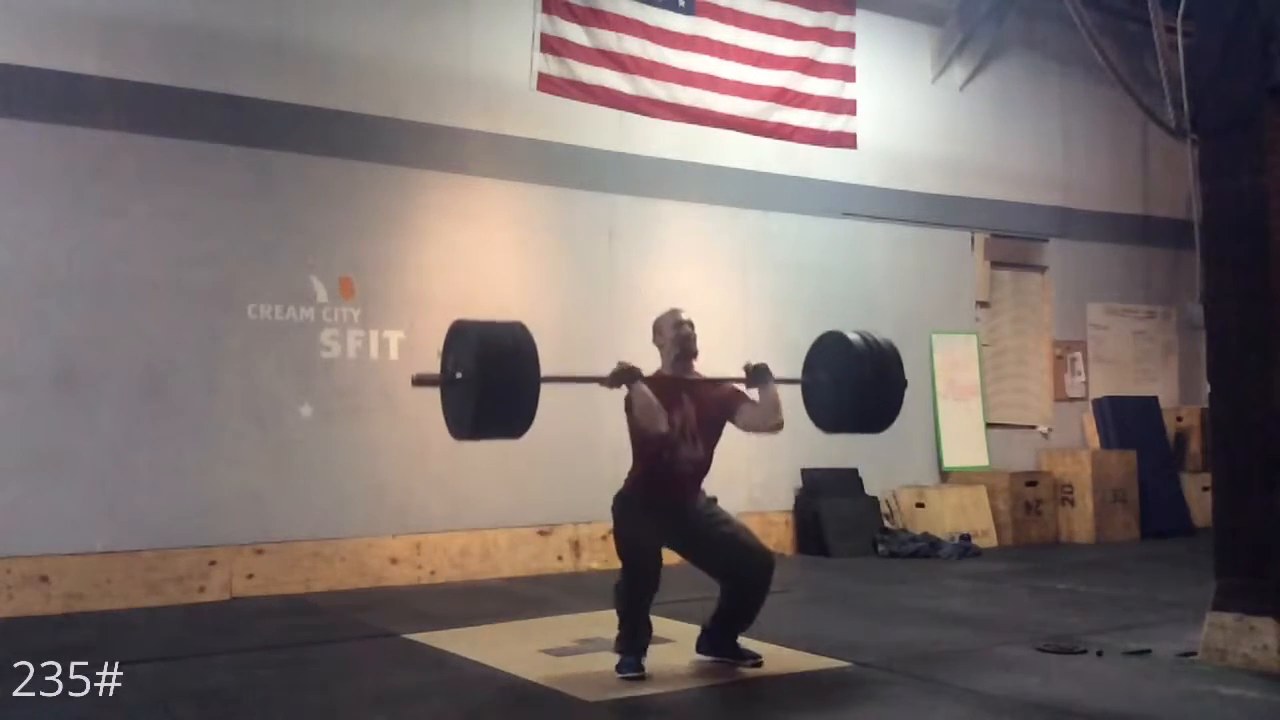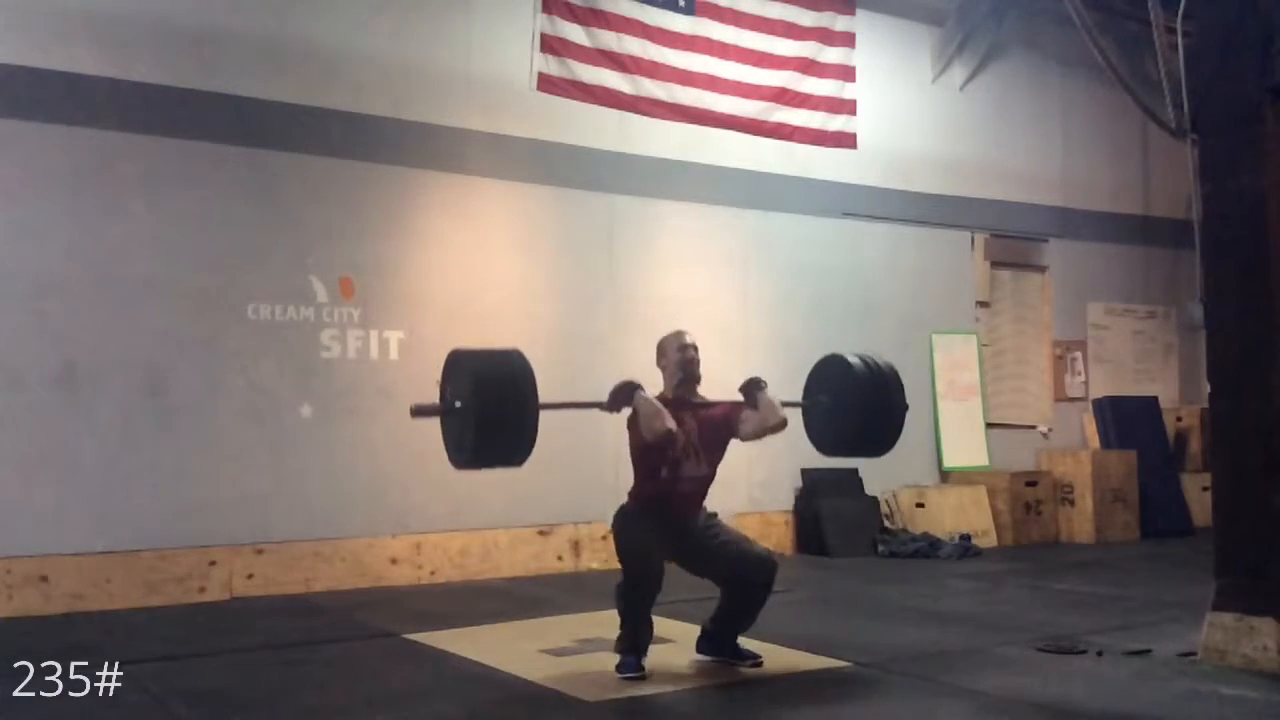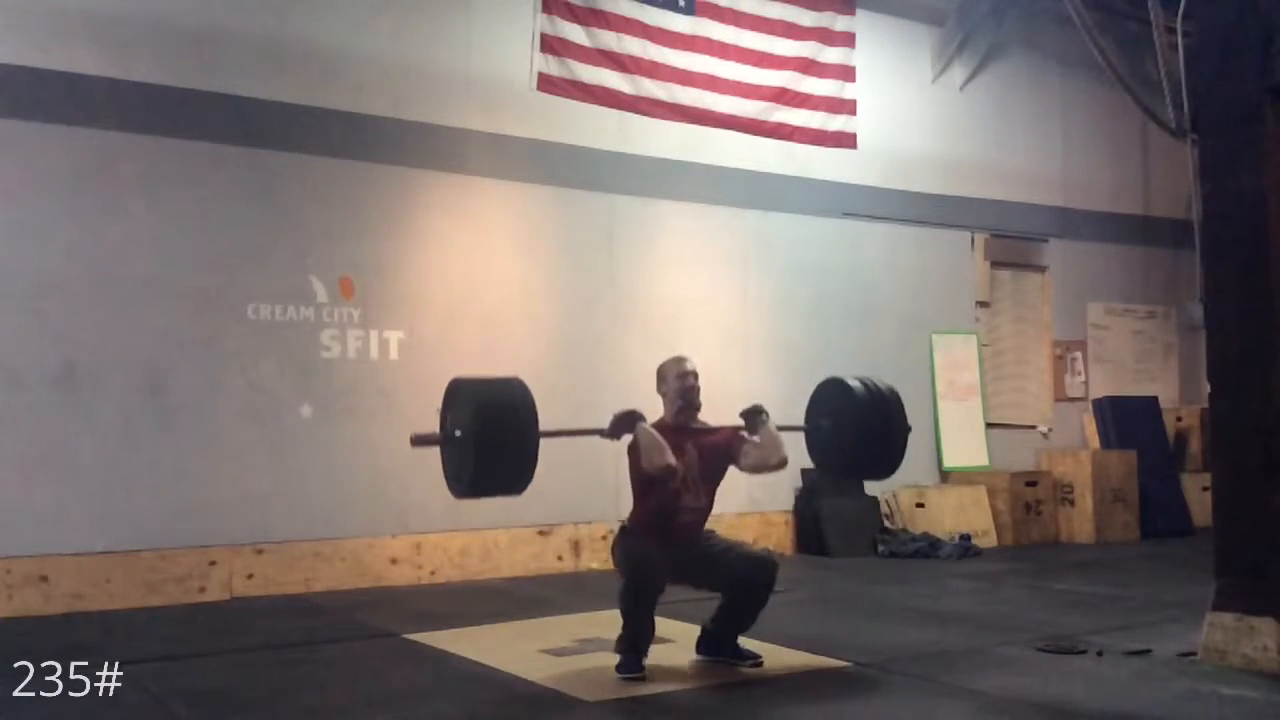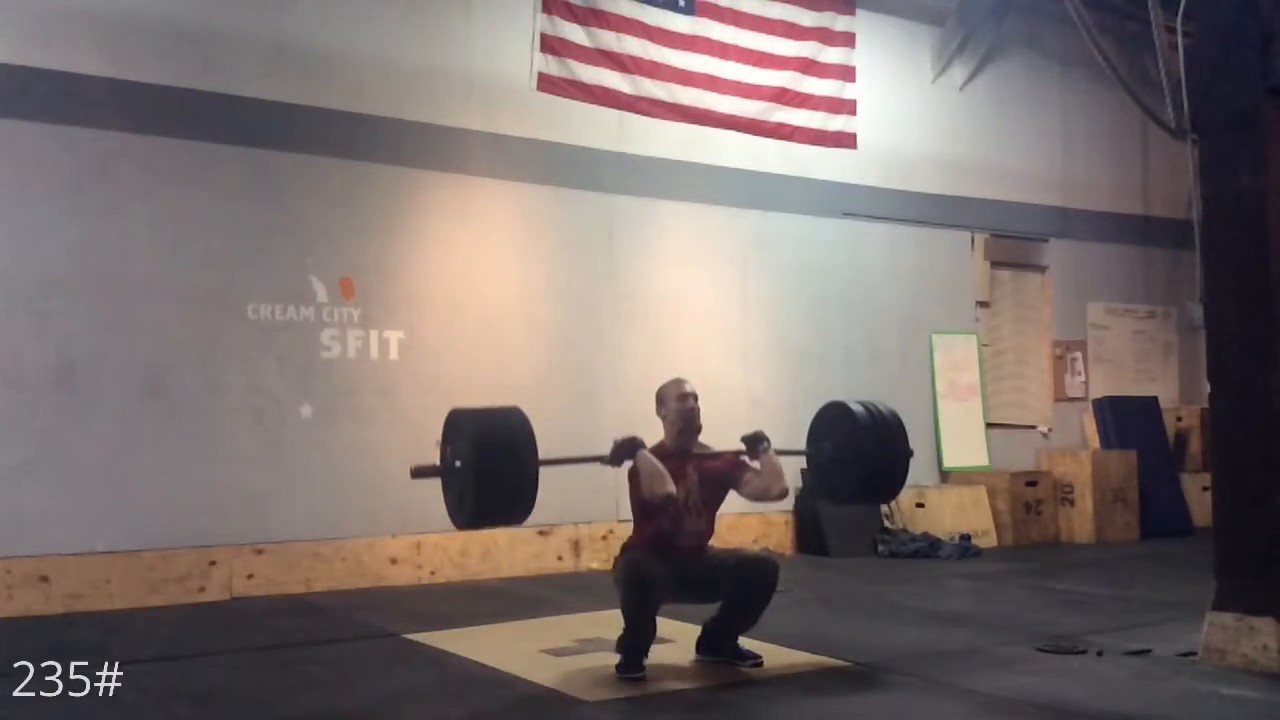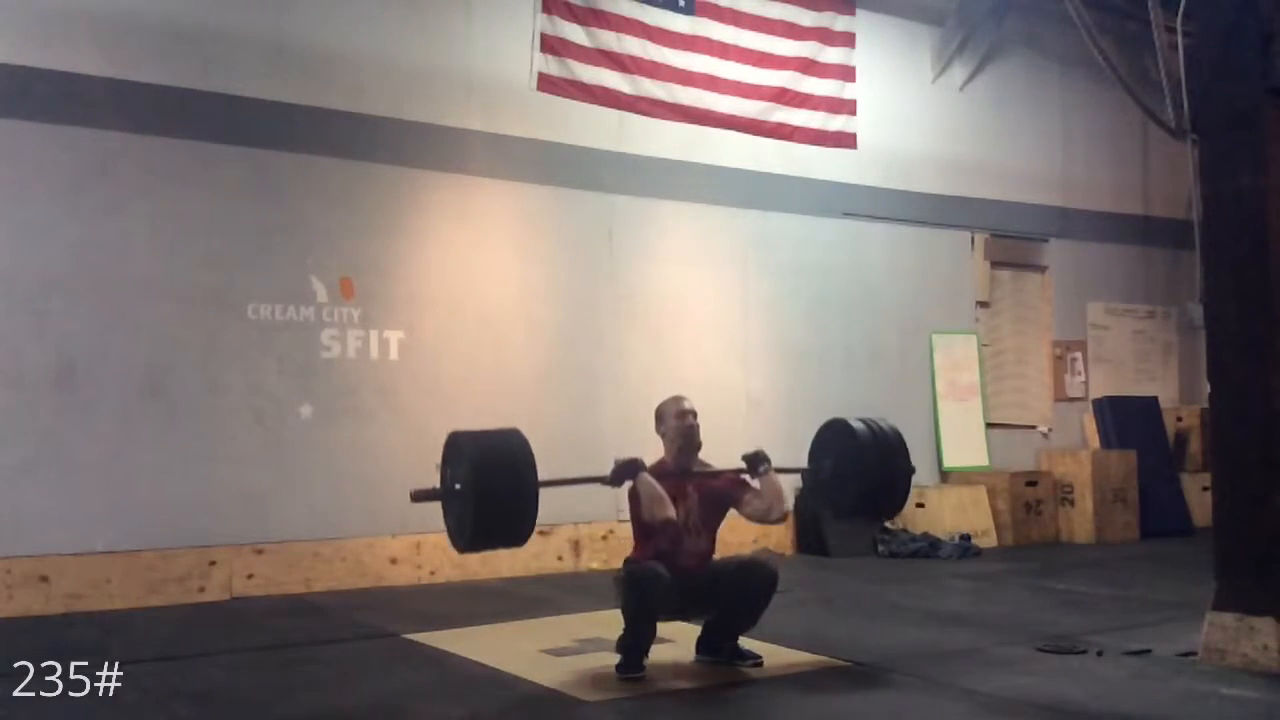
dt=0.1s
person 1, frame 1
left shoulder: (718, 392)
right shoulder: (646, 388)
left elbow: (771, 422)
right elbow: (656, 430)
left wrist: (762, 381)
right wrist: (632, 382)
left hip: (691, 503)
right hip: (642, 501)
left knee: (756, 562)
right knee: (641, 564)
left ankle: (719, 638)
right ankle: (631, 649)
person 1, frame 2
left shoulder: (720, 412)
right shoulder: (648, 409)
left elbow: (774, 422)
right elbow: (666, 431)
left wrist: (758, 393)
right wrist: (635, 394)
left hip: (693, 519)
right hip: (644, 516)
left knee: (759, 566)
right knee: (643, 568)
left ankle: (718, 639)
right ankle: (632, 649)
person 1, frame 3
left shoulder: (720, 439)
right shoulder: (649, 438)
left elbow: (775, 459)
right elbow: (667, 466)
left wrist: (760, 423)
right wrist: (636, 427)
left hip: (694, 541)
right hip: (646, 539)
left knee: (761, 568)
right knee: (644, 567)
left ankle: (718, 641)
right ankle: (632, 649)
person 1, frame 4
left shoulder: (720, 463)
right shoulder: (648, 462)
left elbow: (776, 488)
right elbow: (665, 494)
left wrist: (761, 447)
right wrist: (638, 452)
left hip: (695, 560)
right hip: (649, 556)
left knee: (762, 569)
right knee: (645, 574)
left ankle: (717, 641)
right ankle: (632, 651)
person 1, frame 5
left shoulder: (721, 481)
right shoulder: (648, 481)
left elbow: (775, 512)
right elbow: (665, 520)
left wrist: (762, 470)
right wrist: (637, 475)
left hip: (701, 580)
right hip: (651, 583)
left knee: (761, 575)
right knee: (645, 577)
left ankle: (717, 642)
right ankle: (633, 652)
